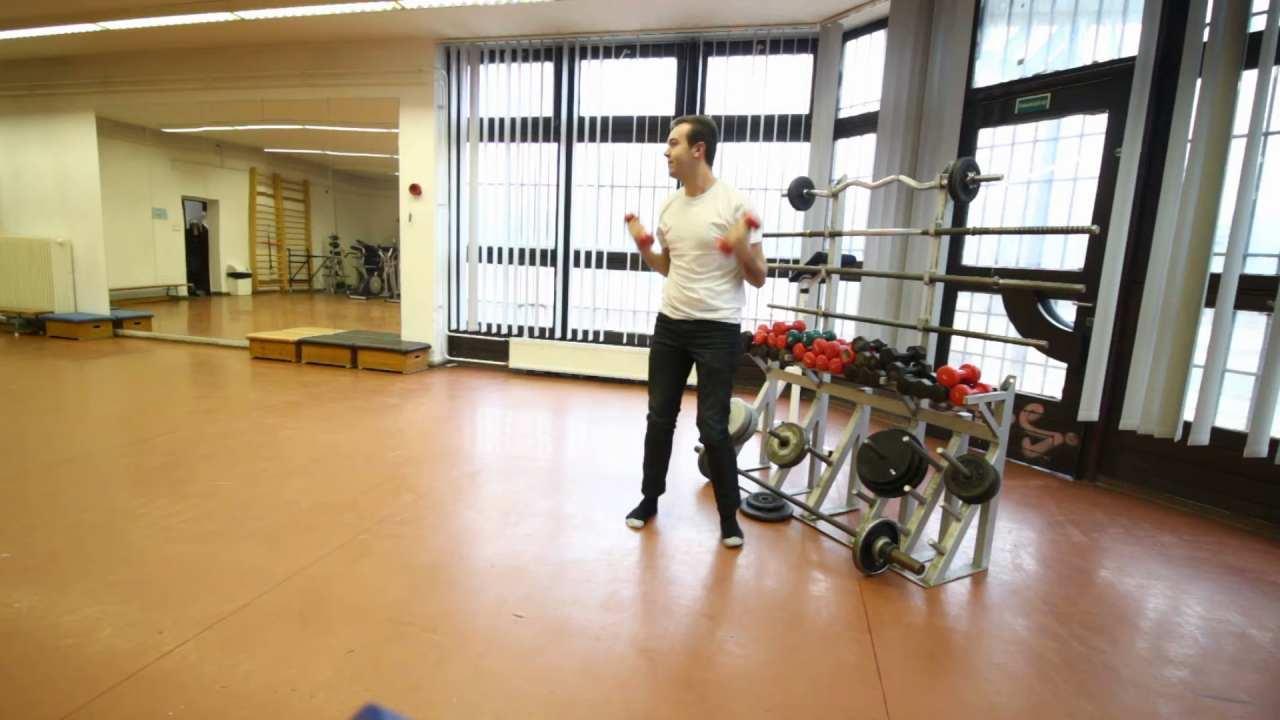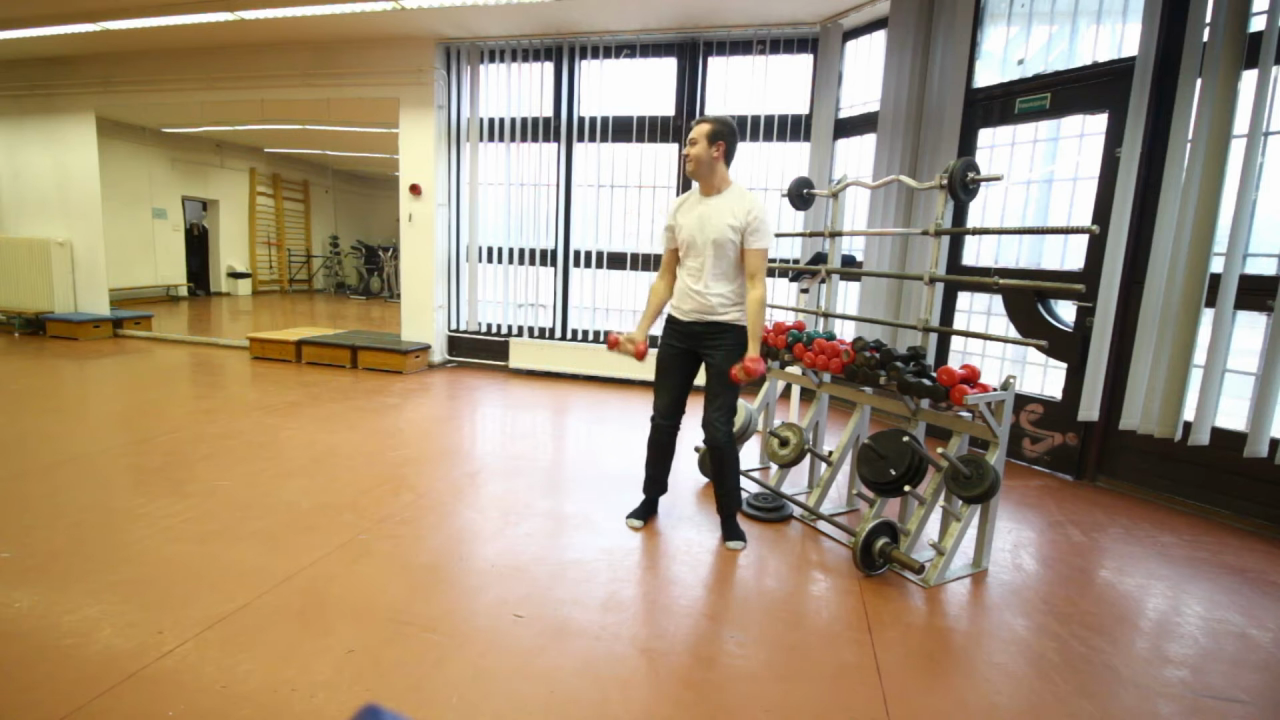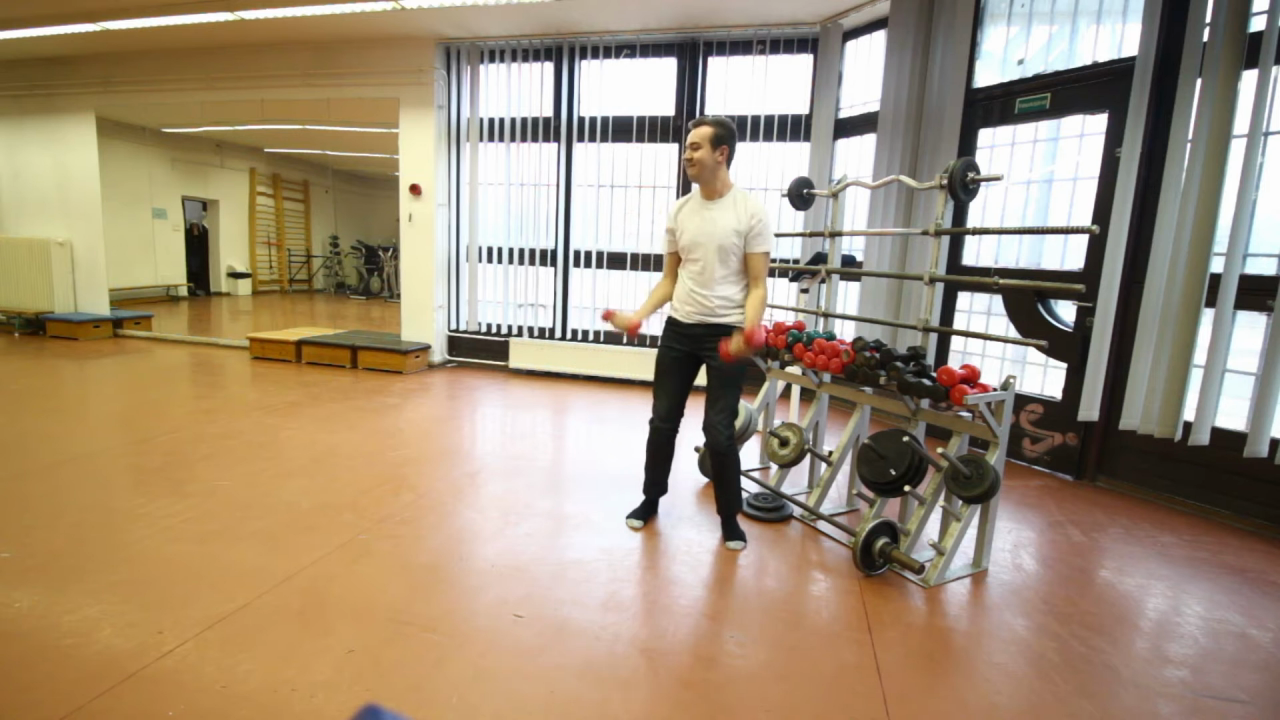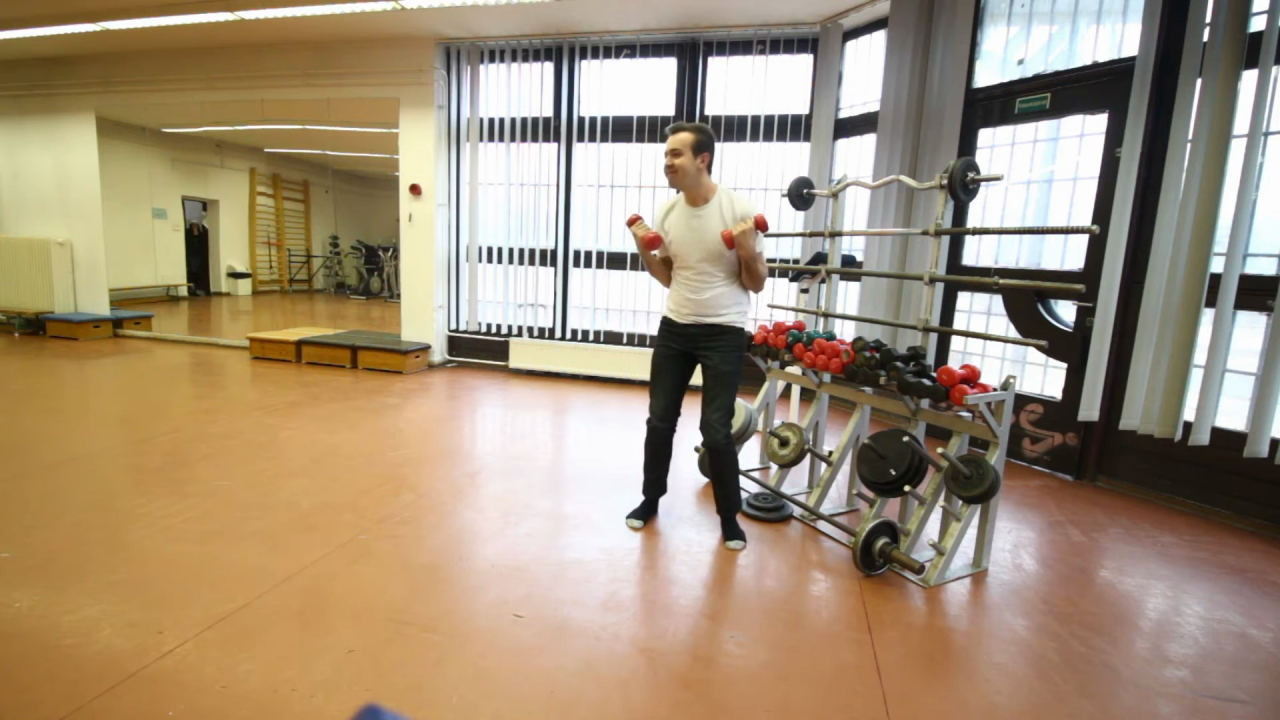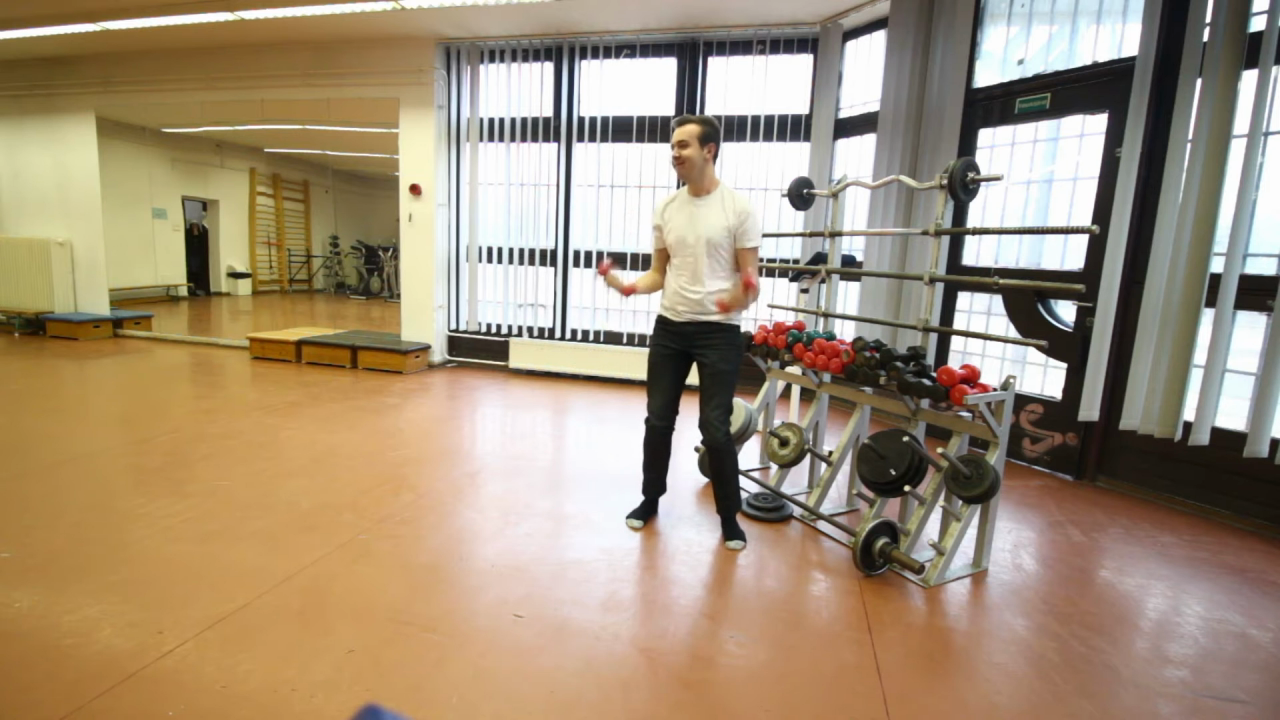
dt=0.3s
person 1, frame 1
left shoulder: (734, 203)
right shoulder: (669, 205)
left elbow: (758, 275)
left wrist: (741, 252)
right wrist: (644, 246)
left hip: (716, 329)
right hip: (669, 324)
left knee: (712, 426)
right knee: (659, 417)
left ankle: (728, 515)
right ankle: (650, 498)
person 1, frame 2
left shoulder: (747, 208)
right shoulder: (681, 207)
left elbow: (755, 285)
right elbow: (668, 274)
left wrist: (754, 348)
right wrist: (642, 328)
left hip: (724, 332)
right hip: (679, 327)
left knee: (717, 429)
right knee: (664, 418)
left ankle: (729, 517)
right ankle: (651, 498)
person 1, frame 3
left shoulder: (750, 212)
right shoulder: (680, 210)
left elbow: (759, 287)
right elbow: (671, 279)
left wrist: (748, 332)
right wrist: (640, 314)
left hip: (725, 333)
right hip: (679, 329)
left knee: (718, 431)
right knee: (663, 420)
left ankle: (730, 518)
right ankle: (651, 498)
person 1, frame 4
left shoulder: (738, 209)
right shoulder: (667, 213)
left elbow: (756, 284)
left wrist: (747, 250)
right wrist: (646, 251)
left hip: (723, 332)
right hip: (674, 327)
left knee: (715, 430)
right knee: (660, 420)
left ankle: (729, 516)
right ankle: (650, 499)
person 1, frame 5
left shoulder: (737, 208)
right shoulder: (667, 208)
left elbow: (749, 277)
right elbow: (659, 272)
left wrist: (742, 296)
right wrist: (628, 287)
left hip: (718, 329)
right hip: (670, 326)
left knee: (715, 428)
right knee: (658, 419)
left ankle: (729, 517)
right ankle: (650, 499)
